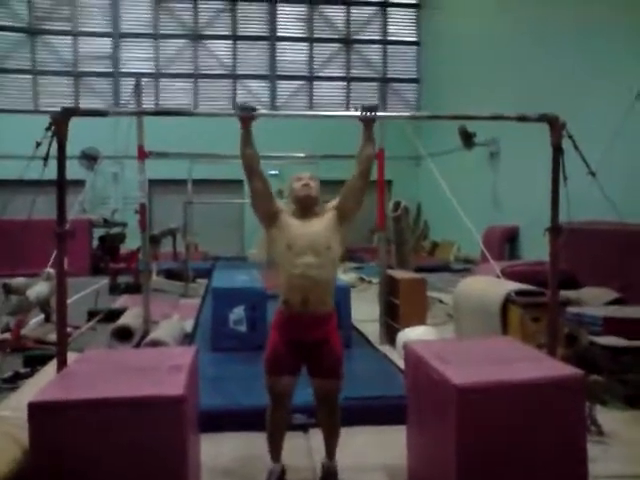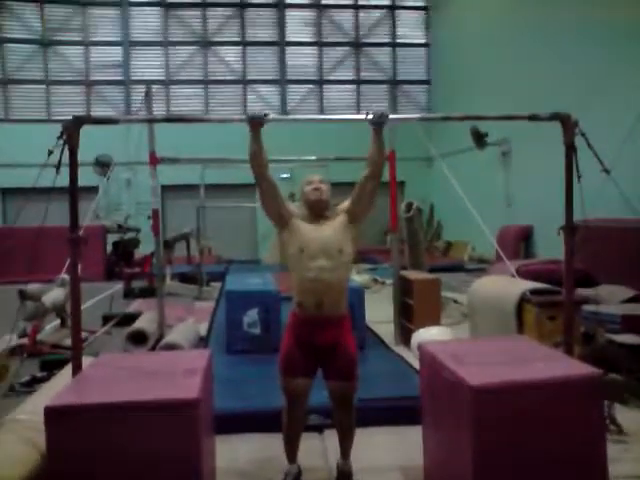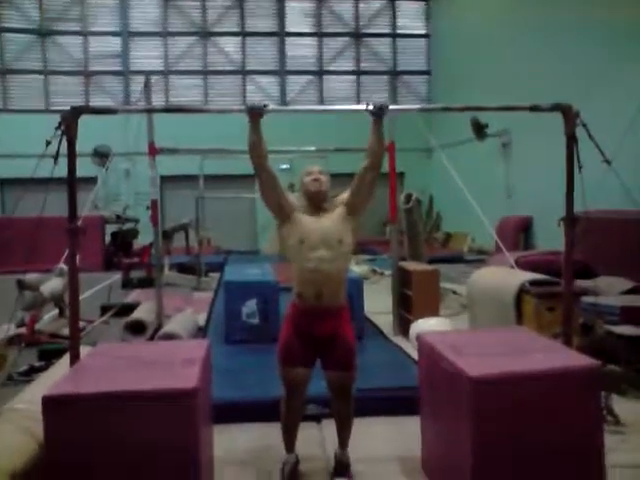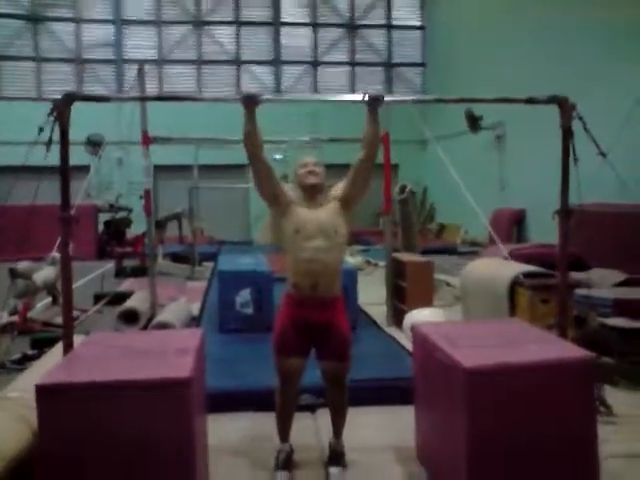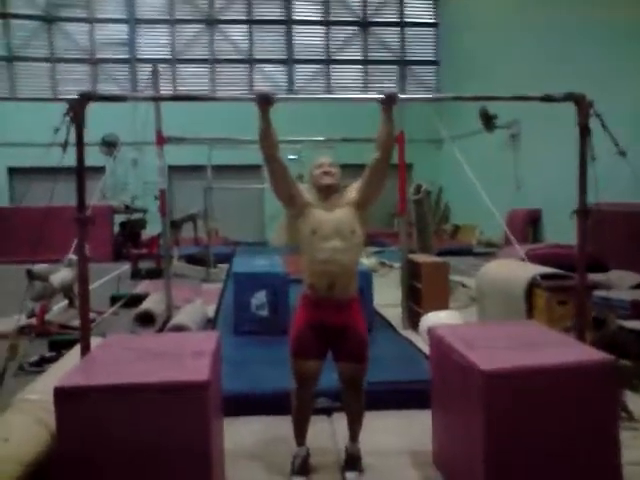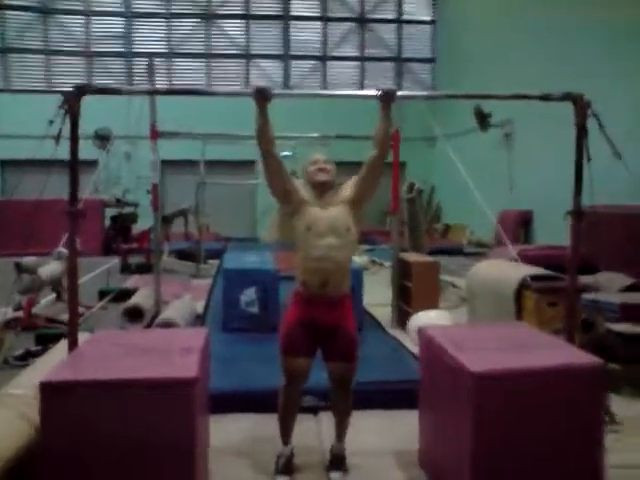
dt=0.1s
person 1, frame 1
left shoulder: (335, 217)
right shoulder: (276, 218)
left elbow: (361, 175)
right elbow: (254, 174)
left wrist: (368, 131)
right wrist: (246, 130)
left hip: (324, 325)
right hip: (287, 324)
left knee: (328, 398)
right knee: (279, 397)
person 1, frame 2
left shoulder: (347, 219)
right shoulder: (288, 221)
left elbow: (371, 176)
right elbow: (262, 177)
left wrist: (377, 132)
right wrist: (255, 134)
left hip: (338, 326)
right hip: (301, 326)
left knee: (344, 399)
right knee: (294, 400)
person 1, frame 3
left shoulder: (346, 211)
right shoulder: (288, 212)
left elbow: (371, 166)
right elbow: (261, 168)
left wrist: (377, 123)
right wrist: (254, 124)
left hip: (337, 317)
right hip: (300, 317)
left knee: (342, 389)
right knee: (293, 389)
person 1, frame 4
left shoulder: (341, 202)
right shoulder: (283, 203)
left elbow: (367, 157)
right elbow: (256, 158)
left wrist: (373, 114)
right wrist: (250, 113)
left hip: (332, 307)
right hip: (295, 307)
left knee: (336, 379)
right knee: (287, 379)
left ankle: (337, 444)
right ankle: (284, 447)
person 1, frame 5
left shoulder: (356, 201)
right shoulder: (299, 203)
left elbow: (382, 157)
right elbow: (271, 158)
left wrist: (387, 112)
right wrist: (264, 113)
left hip: (349, 309)
right hip: (311, 308)
left knee: (353, 382)
right knee: (304, 382)
left ankle: (353, 448)
person 1, frame 6
left shoulder: (351, 198)
right shoulder: (295, 200)
left elbow: (379, 154)
right elbow: (268, 153)
left wrist: (386, 109)
right wrist: (261, 108)
left hip: (340, 307)
right hip: (303, 305)
left knee: (342, 381)
right knee: (293, 379)
left ankle: (338, 448)
